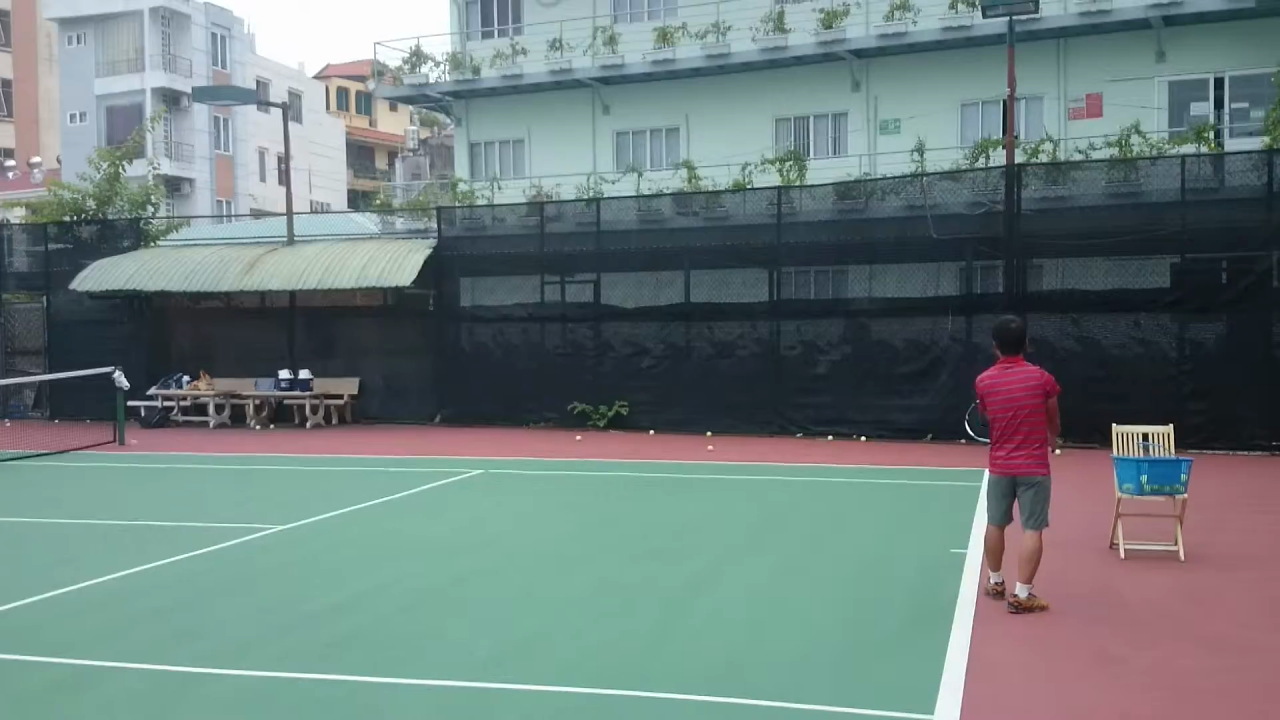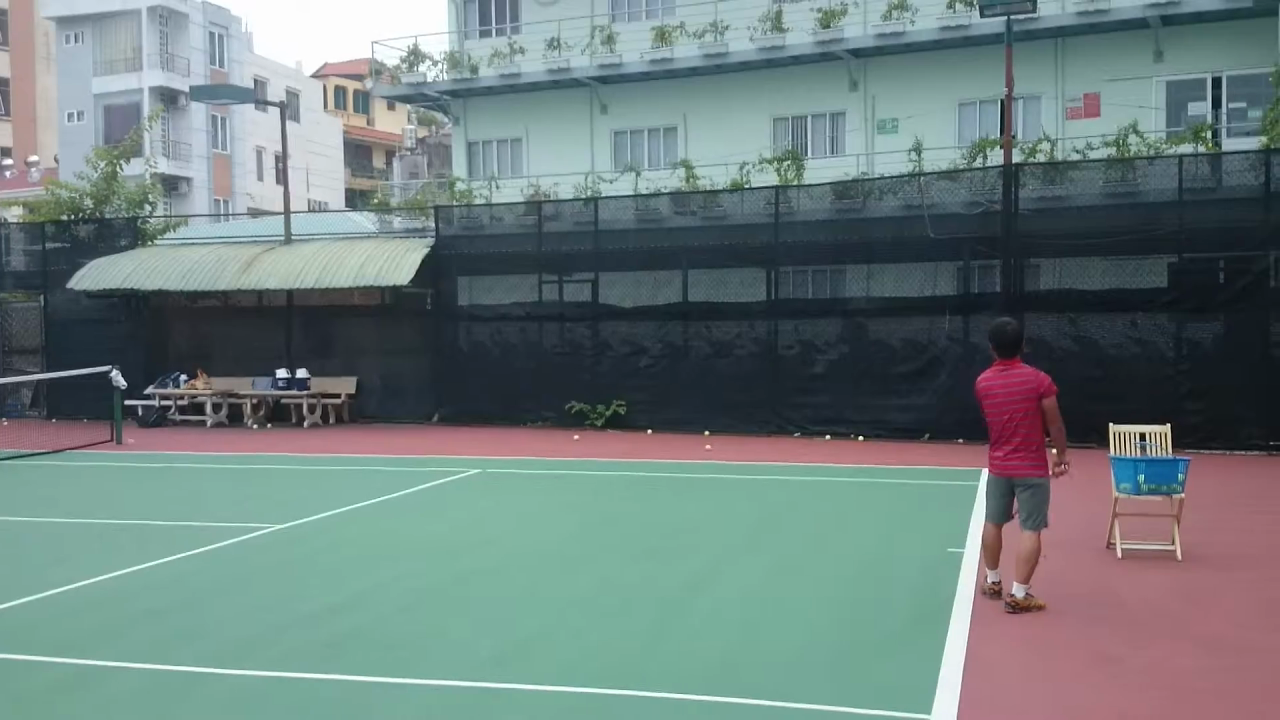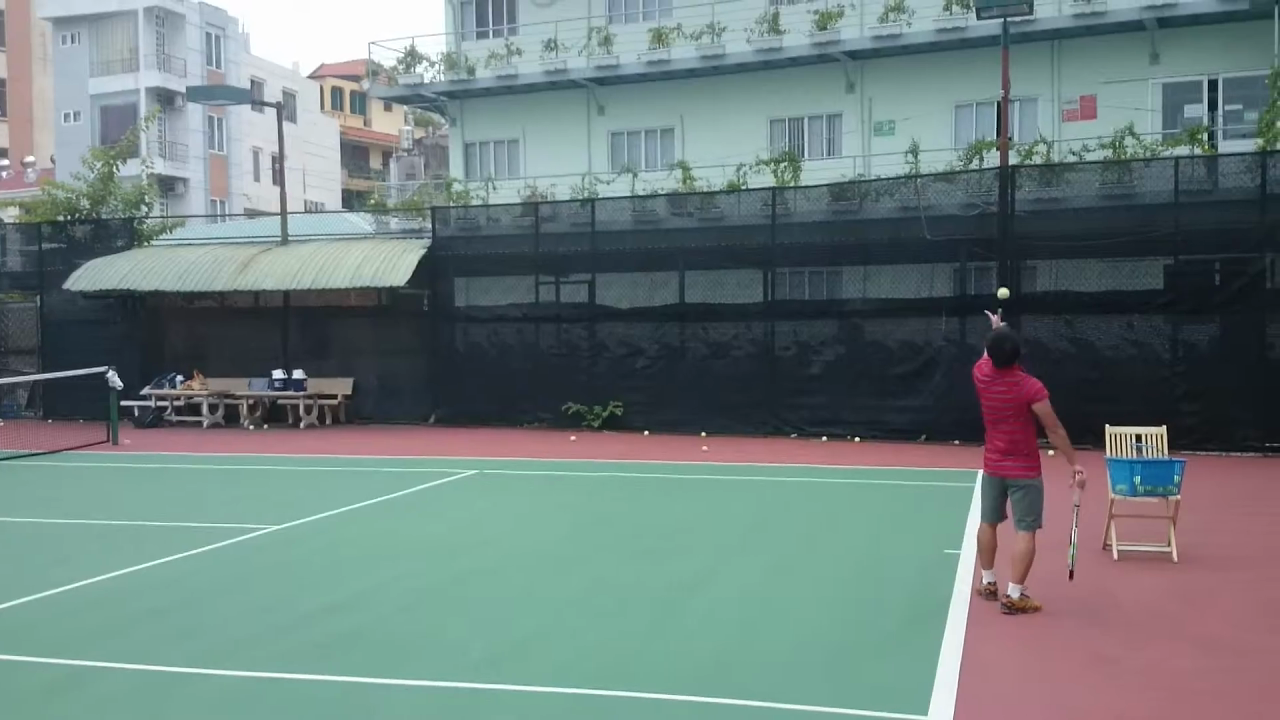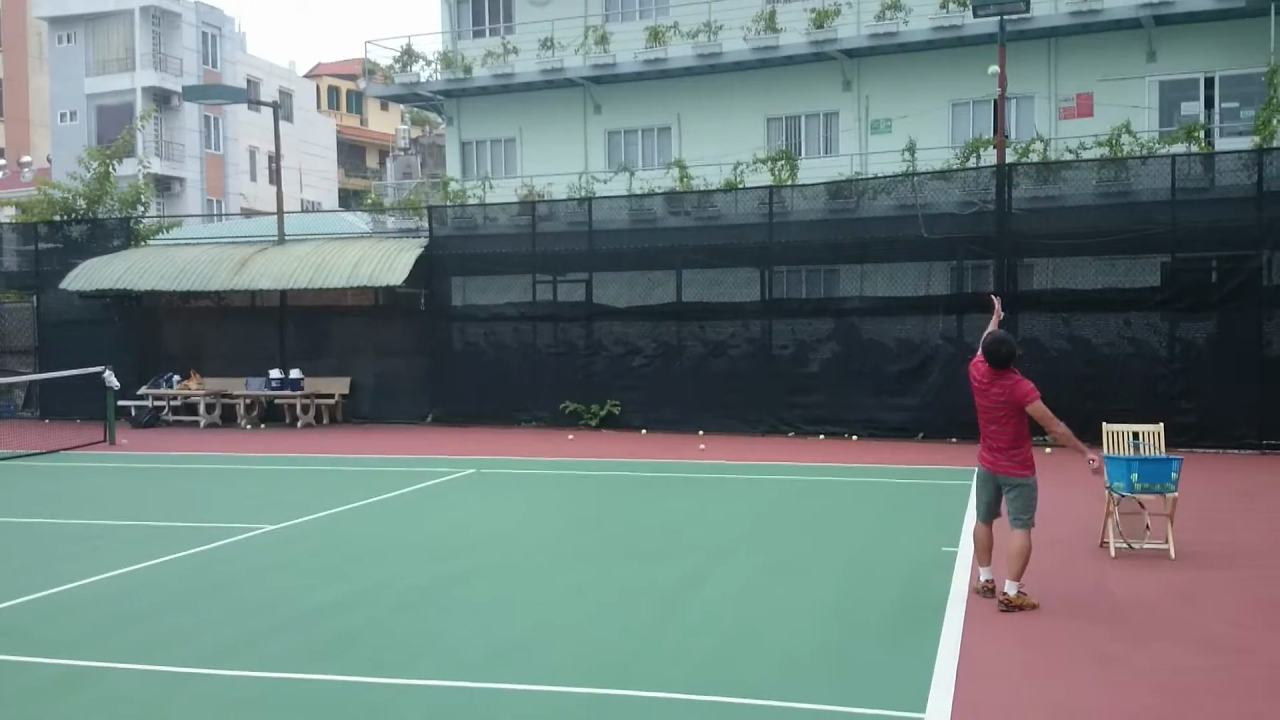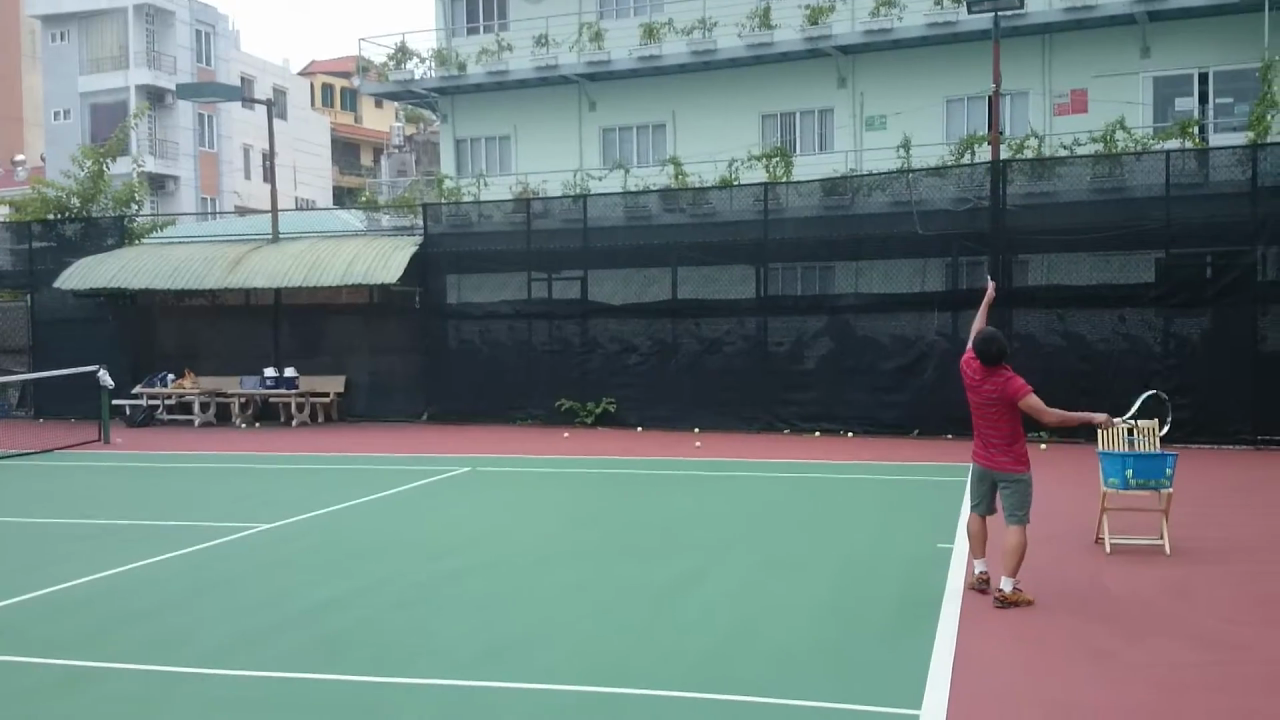
dt=0.2s
person 1, frame 1
left shoulder: (984, 381)
right shoulder: (1042, 378)
right elbow: (1054, 425)
right wrist: (1047, 441)
left hip: (1000, 467)
right hip: (1034, 467)
left knee: (995, 525)
right knee: (1032, 530)
left ankle: (995, 583)
right ankle: (1021, 595)
person 1, frame 2
left shoulder: (983, 382)
right shoulder: (1039, 380)
right elbow: (1056, 427)
right wrist: (1061, 457)
left hip: (998, 467)
right hip: (1032, 469)
left knee: (993, 523)
right knee: (1031, 530)
left ankle: (992, 582)
right ankle: (1018, 595)
person 1, frame 3
left shoulder: (981, 375)
right shoulder: (1030, 387)
left elbow: (988, 356)
right elbow: (1054, 431)
left wrist: (995, 329)
right wrist: (1074, 464)
left hip: (992, 467)
right hip: (1024, 471)
left knee: (988, 523)
right knee: (1025, 530)
left ankle: (988, 582)
right ankle: (1014, 595)
person 1, frame 4
left shoulder: (977, 372)
right shoulder: (1021, 388)
left elbow: (986, 343)
right elbow: (1054, 427)
left wrist: (996, 316)
right wrist: (1086, 453)
left hip: (987, 465)
right hip: (1018, 470)
left knee: (984, 521)
right knee: (1020, 529)
left ankle: (985, 580)
right ankle: (1011, 593)
person 1, frame 5
left shoulder: (968, 369)
right shoulder: (1012, 385)
left elbow: (974, 333)
right elbow: (1048, 416)
left wrist: (987, 298)
right wrist: (1091, 417)
left hip: (982, 462)
right hip: (1013, 467)
left knee: (977, 513)
right knee: (1015, 524)
left ankle: (980, 573)
right ankle: (1007, 589)
